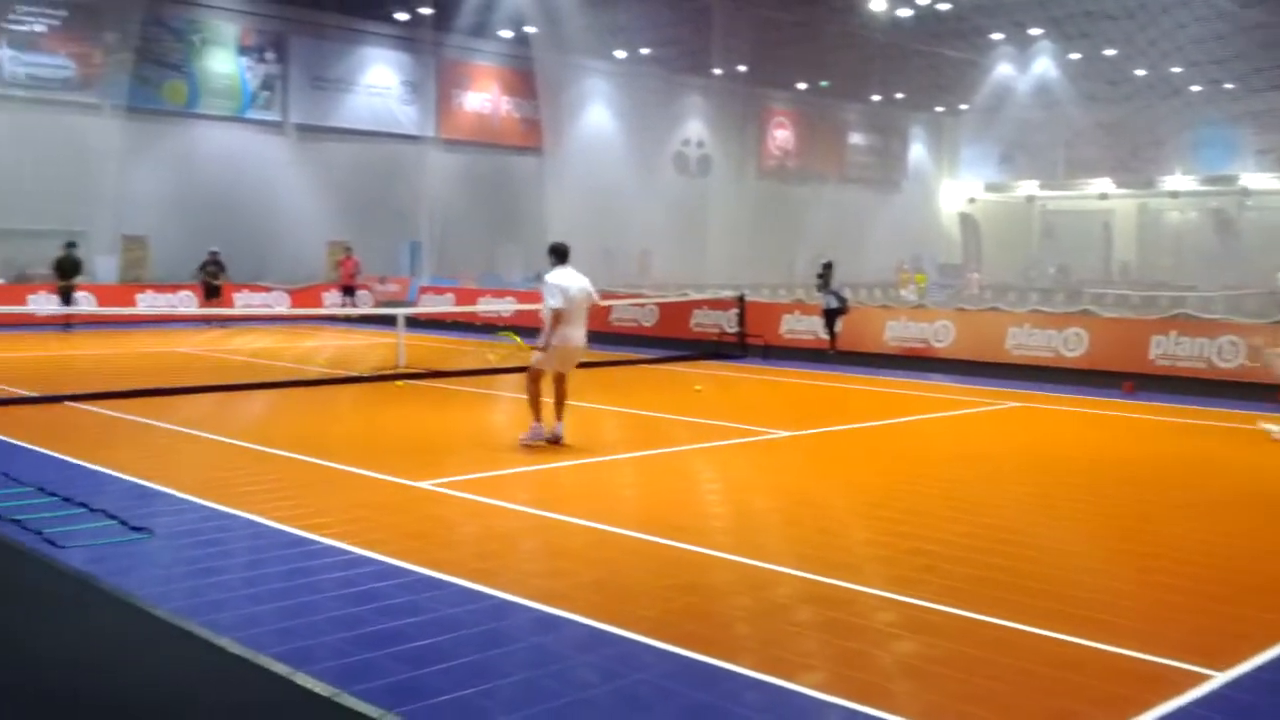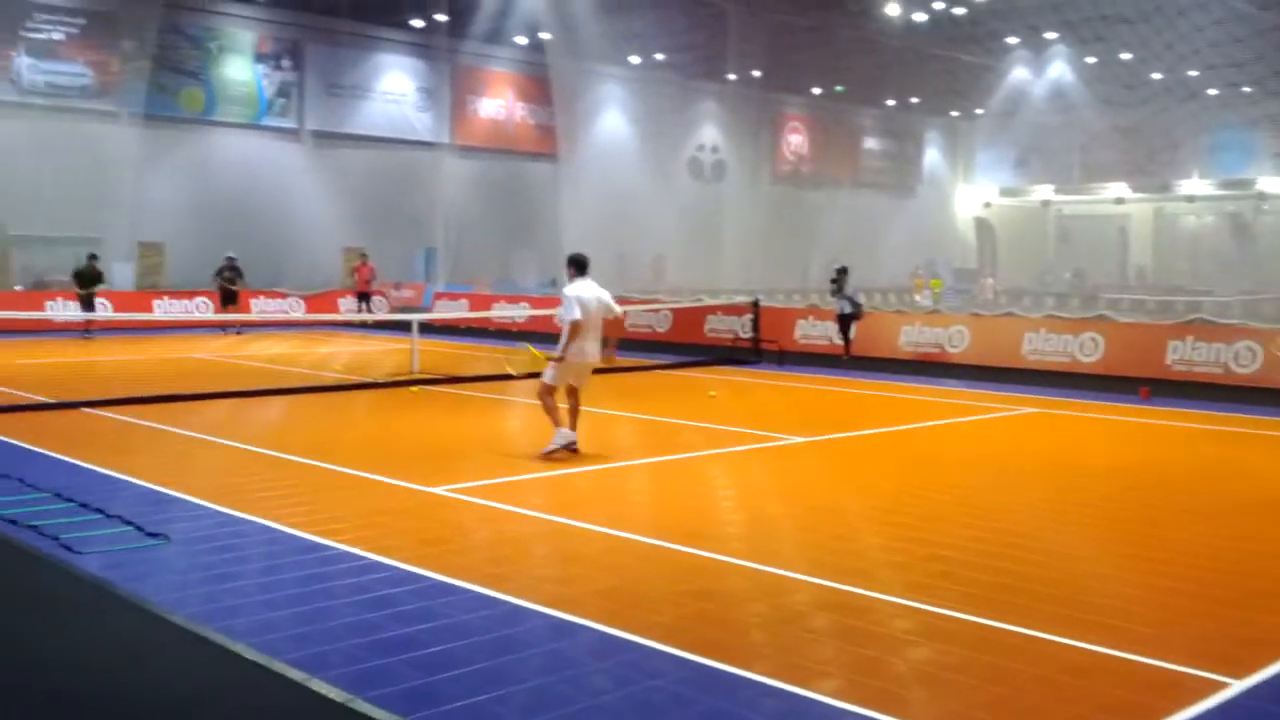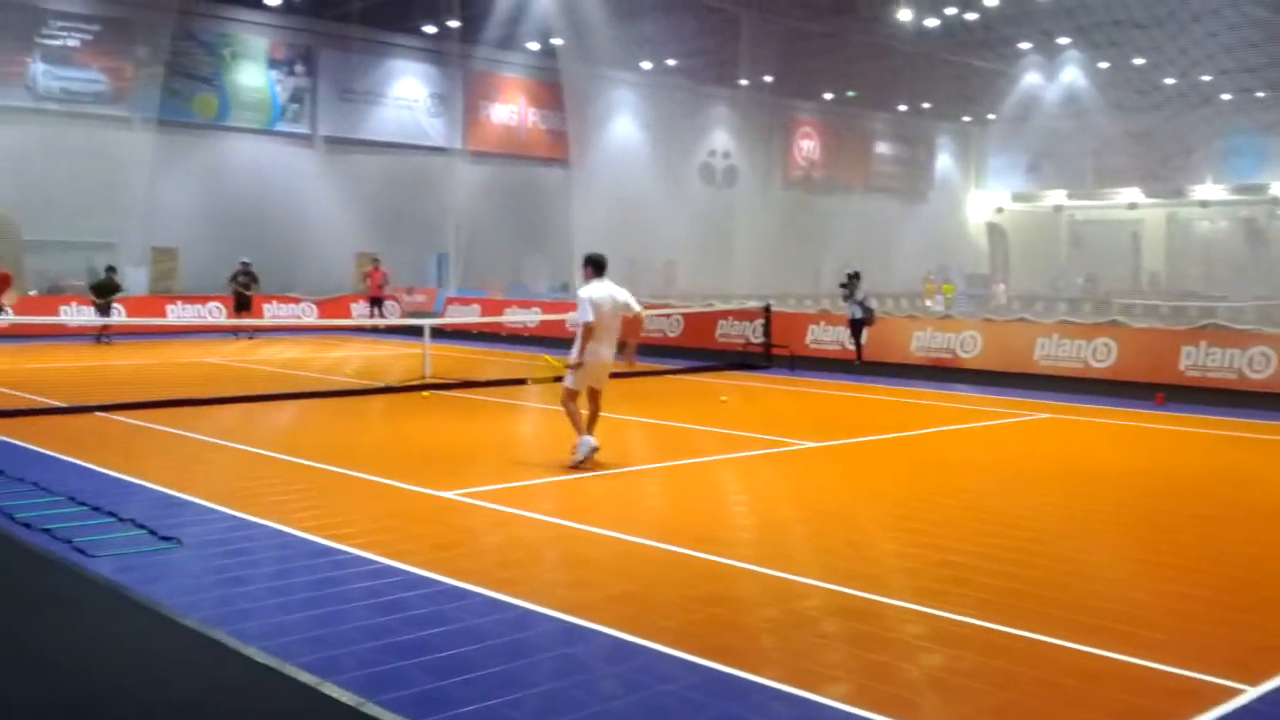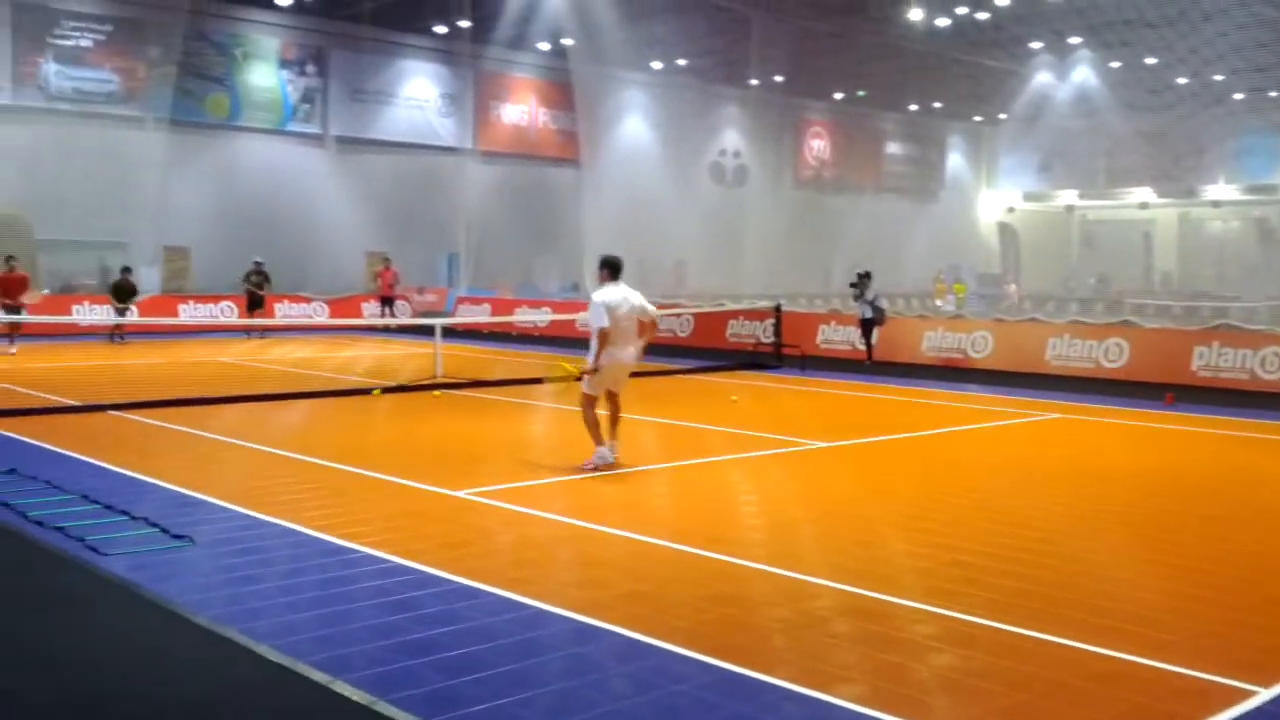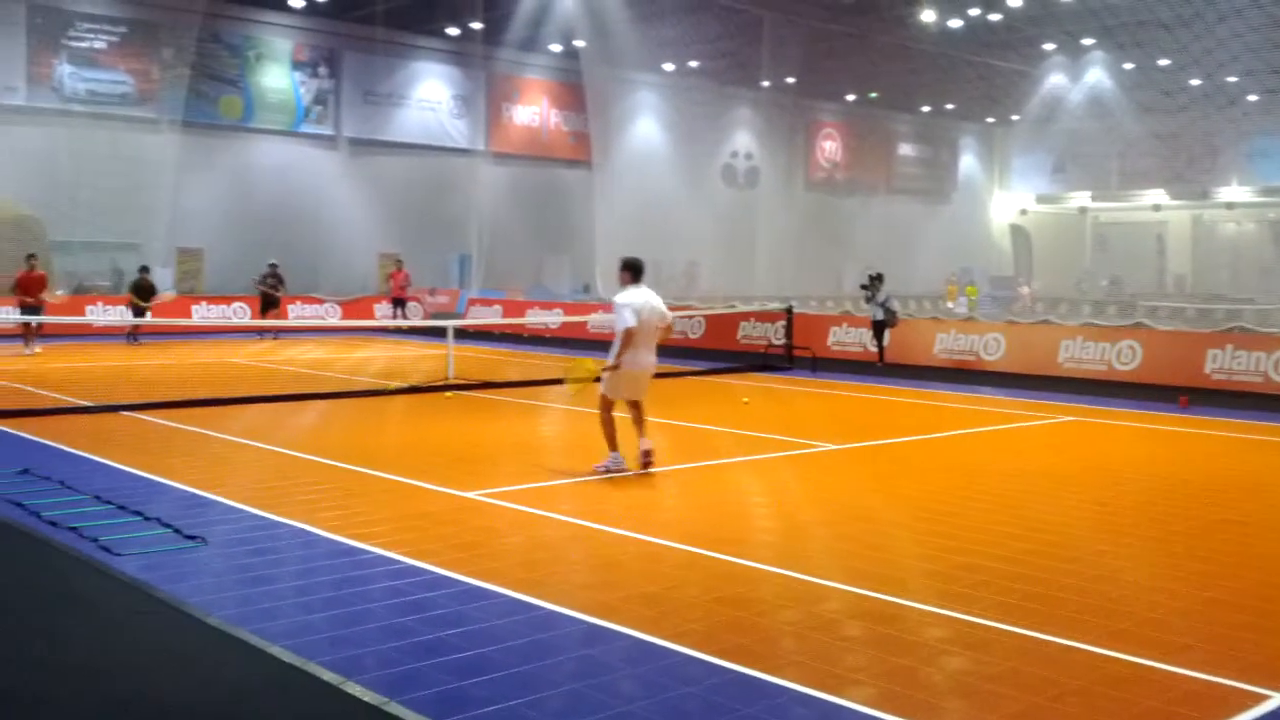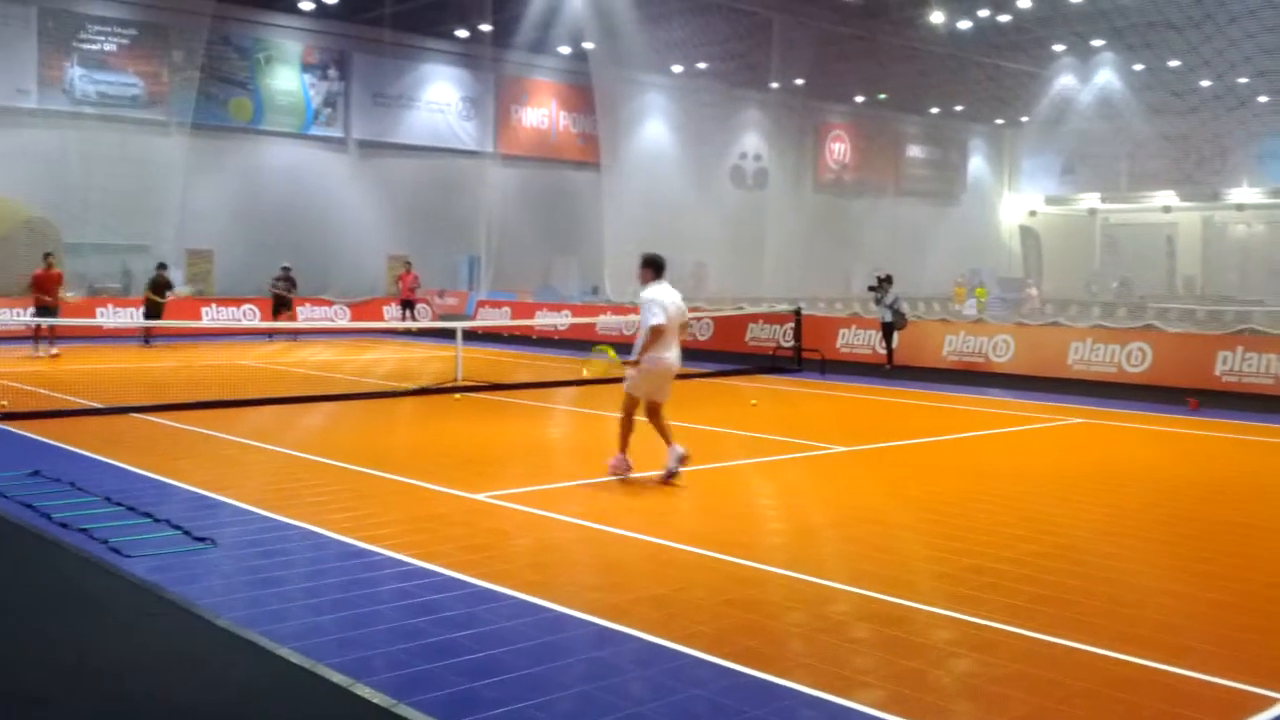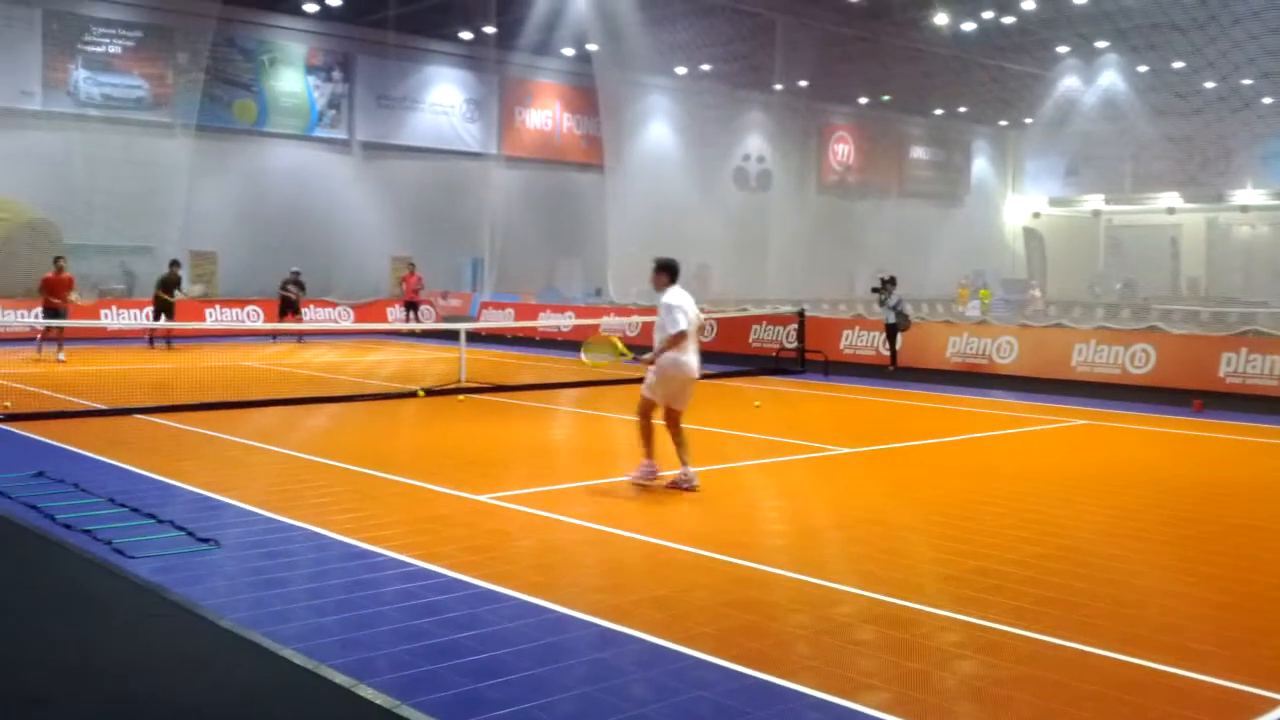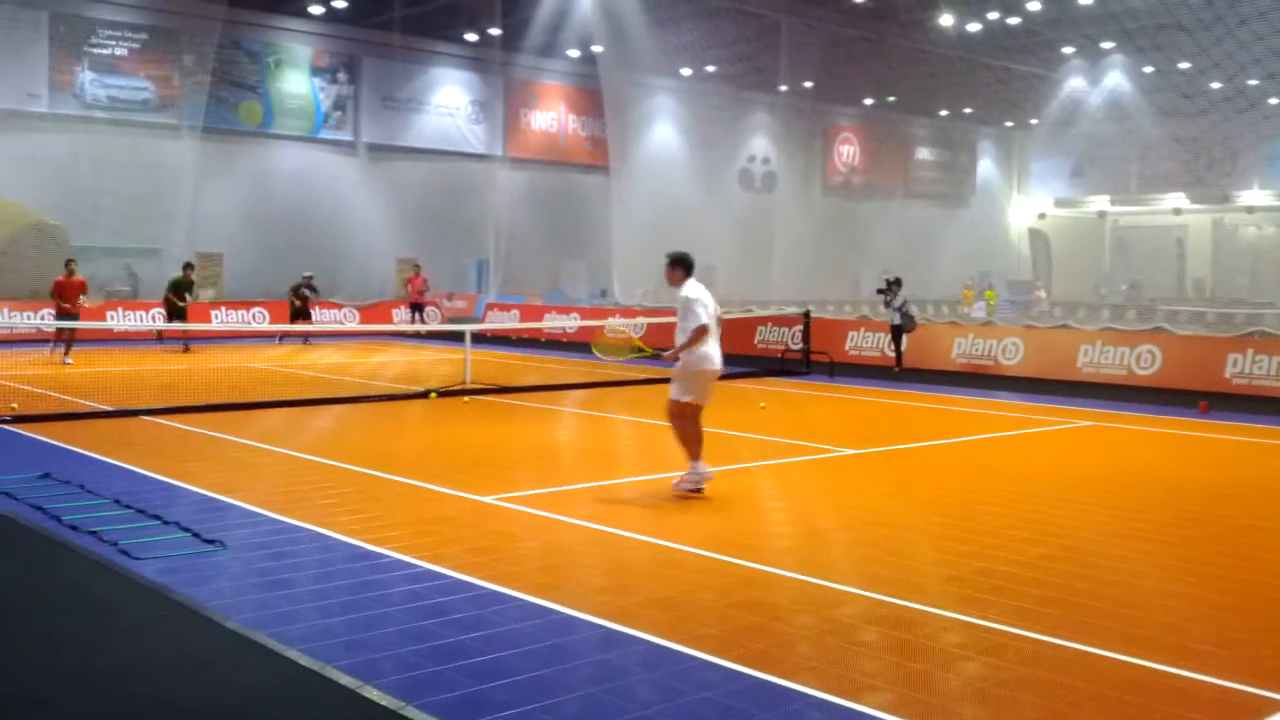
dt=0.1s
person 1, frame 1
left shoulder: (551, 279)
right shoulder: (582, 280)
left elbow: (557, 312)
right elbow: (594, 305)
left wrist: (546, 340)
left hip: (557, 340)
right hip: (577, 341)
left knee: (533, 378)
right knee: (560, 381)
left ankle: (537, 427)
right ankle: (557, 429)
person 1, frame 2
left shoulder: (570, 291)
right shoulder: (601, 293)
left elbow: (575, 324)
right elbow: (616, 319)
left wrist: (562, 351)
right wrist: (610, 349)
left hip: (571, 353)
right hip: (591, 355)
left knee: (545, 393)
right knee: (573, 393)
left ankle: (562, 433)
right ankle: (570, 436)
person 1, frame 3
left shoulder: (585, 293)
right shoulder: (620, 293)
left elbow: (588, 326)
right elbow: (637, 318)
left wrist: (579, 357)
right wrist: (631, 349)
left hip: (586, 355)
right hip: (607, 355)
left knee: (568, 399)
right knee: (594, 395)
left ankle: (585, 441)
right ankle: (587, 439)
person 1, frame 4
left shoulder: (599, 297)
right shoulder: (634, 296)
left elbow: (603, 332)
right elbow: (652, 321)
left wrist: (595, 362)
right wrist: (639, 344)
left hip: (604, 360)
right hip: (626, 359)
left knee: (588, 405)
right knee: (612, 397)
left ankle: (602, 453)
right ankle: (611, 445)
person 1, frame 5
left shoulder: (623, 299)
right shoulder: (654, 299)
left elbow: (628, 331)
right elbow: (667, 327)
left wrist: (616, 360)
left hip: (624, 363)
right hip: (647, 364)
left knee: (605, 408)
right knee: (635, 404)
left ankle: (615, 458)
right ankle: (644, 443)
person 1, frame 6
left shoulder: (649, 295)
right shoulder: (674, 294)
left elbow: (658, 328)
right elbow: (683, 325)
left wrist: (639, 355)
left hip: (649, 361)
right hip: (671, 362)
left knee: (628, 409)
right knee: (654, 412)
left ankle: (622, 459)
right ankle: (674, 450)
person 1, frame 7
left shoulder: (669, 300)
right shoulder: (685, 298)
left elbow: (680, 334)
right elbow: (693, 329)
left wrist: (655, 355)
left hip: (670, 366)
right hip: (689, 368)
left knee: (644, 411)
right knee: (673, 421)
left ankle: (649, 465)
right ankle: (687, 472)
person 1, frame 8
left shoulder: (688, 294)
right shoulder: (698, 291)
left elbow: (702, 328)
right elbow: (711, 323)
left wrist: (677, 350)
left hip: (696, 363)
right hip: (709, 362)
left knee: (675, 415)
right knee: (691, 418)
left ankle: (696, 468)
right ankle: (697, 473)
